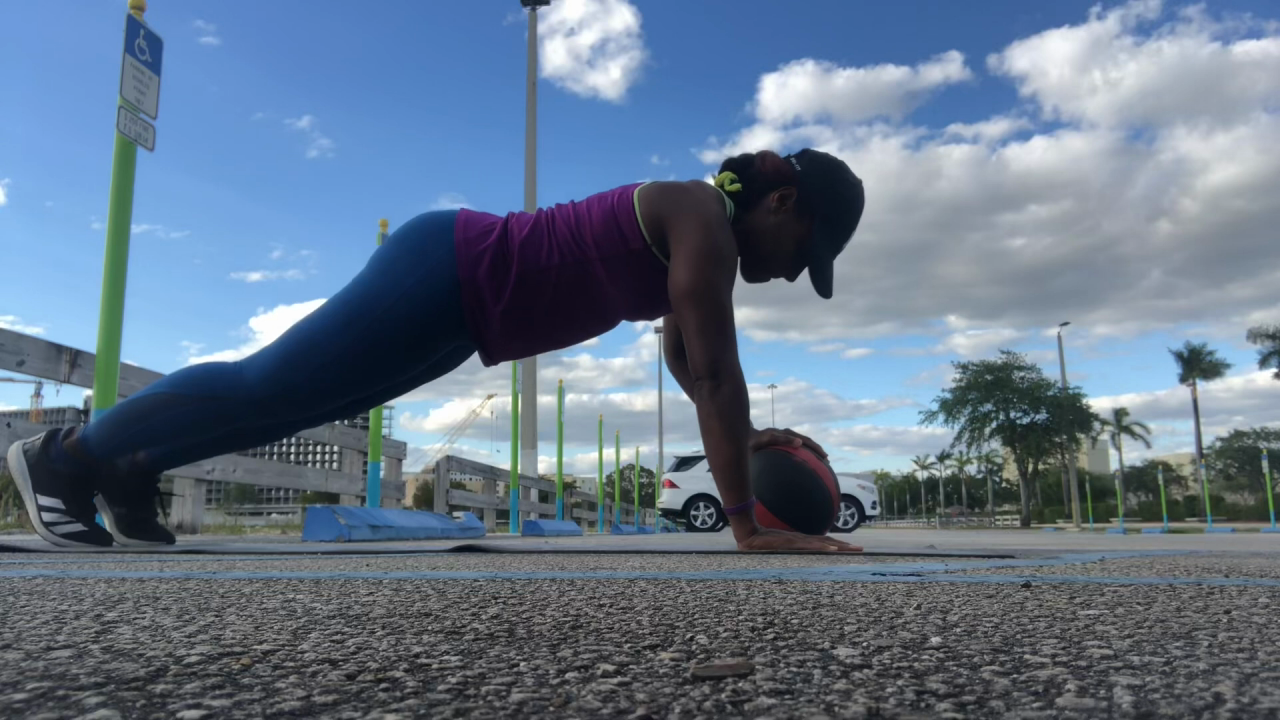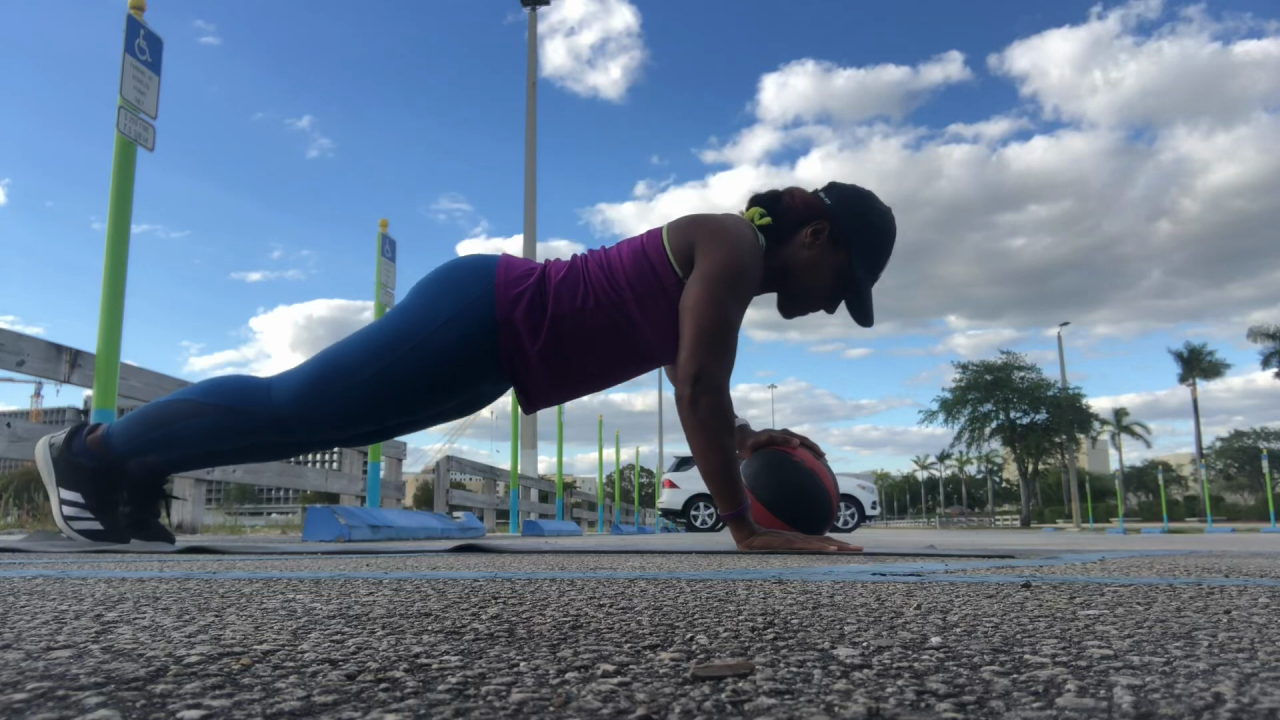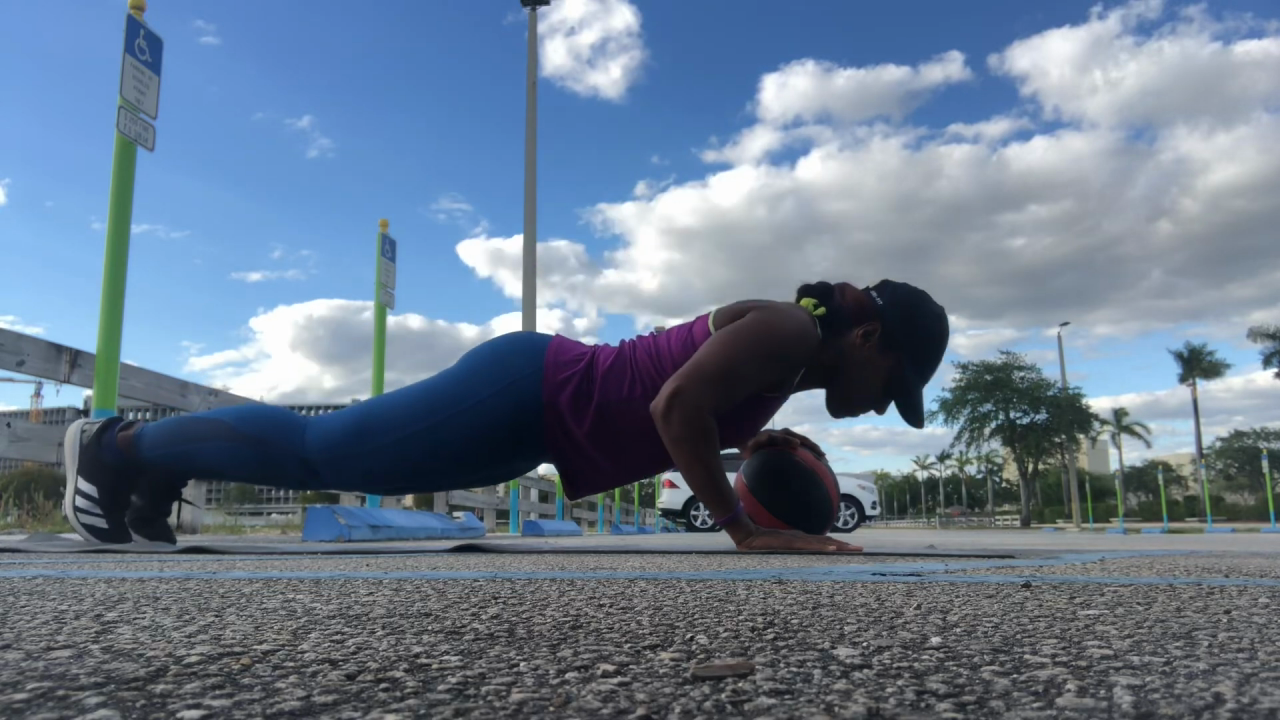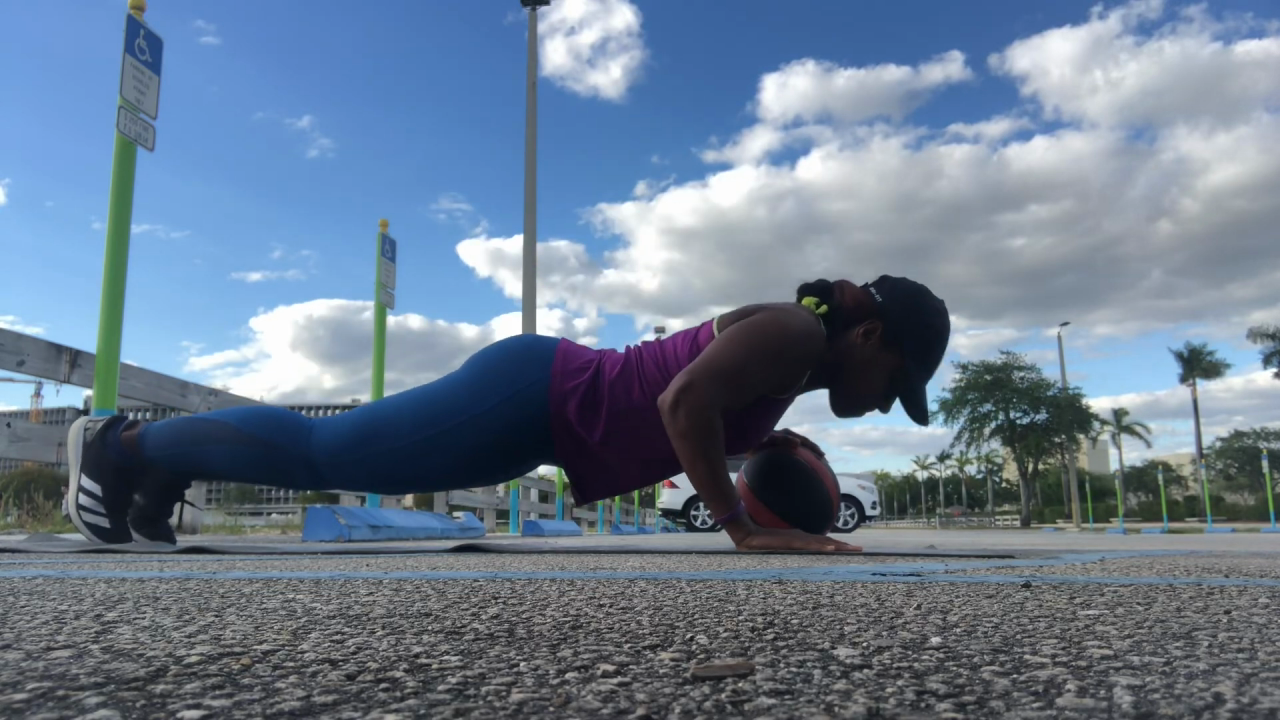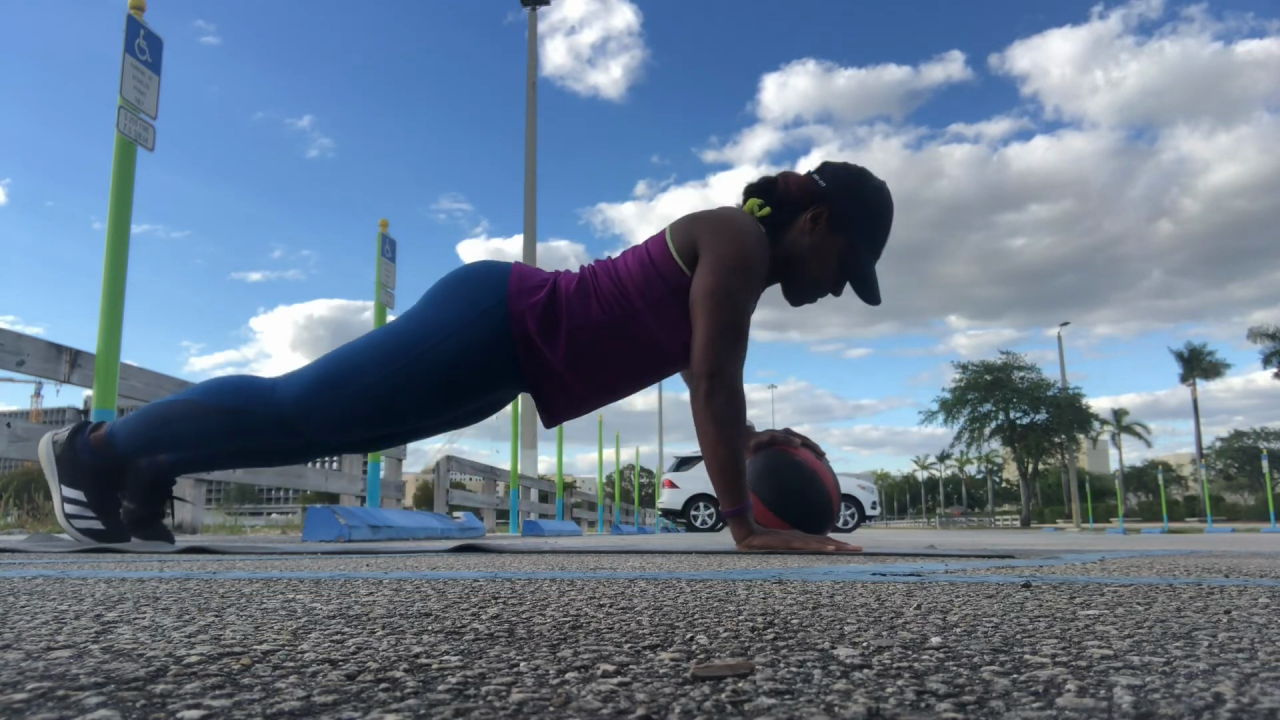
dt=0.4s
person 1, frame 1
left shoulder: (703, 235)
right shoulder: (705, 219)
left elbow: (685, 360)
right elbow: (716, 372)
left wrist: (743, 437)
right wrist: (745, 521)
left hip: (459, 303)
right hip: (444, 278)
left knee: (293, 400)
right knee: (267, 389)
left ankle: (135, 474)
person 1, frame 2
left shoulder: (732, 264)
right shoulder: (736, 247)
left elbow: (685, 371)
right elbow: (698, 386)
left wrist: (741, 439)
right wrist: (742, 526)
left hip: (493, 340)
right hip: (480, 320)
left knee: (313, 421)
right knee: (287, 408)
left ankle: (139, 472)
right ankle: (91, 449)
person 1, frame 3
left shoulder: (780, 347)
right shoulder: (793, 333)
right elbow: (673, 408)
left wrist: (751, 435)
right wrist: (743, 529)
left hip: (540, 401)
right hip: (525, 398)
left knee: (327, 446)
right knee: (313, 448)
left ankle: (155, 470)
right ankle: (118, 446)
person 1, frame 4
left shoulder: (786, 352)
right shoulder: (796, 334)
right elbow: (680, 403)
left wrist: (759, 441)
right wrist: (742, 525)
left hip: (549, 401)
right hip: (532, 402)
left knee: (331, 449)
right knee: (316, 449)
left ankle: (159, 469)
right ankle: (123, 444)
person 1, frame 5
left shoulder: (743, 266)
right shoulder: (742, 239)
left elbow: (709, 379)
right elbow: (708, 380)
left wrist: (748, 441)
right wrist: (743, 523)
left hip: (506, 348)
right hip: (489, 325)
left knee: (305, 422)
right knee: (290, 408)
left ankle: (147, 474)
right ankle: (96, 447)
